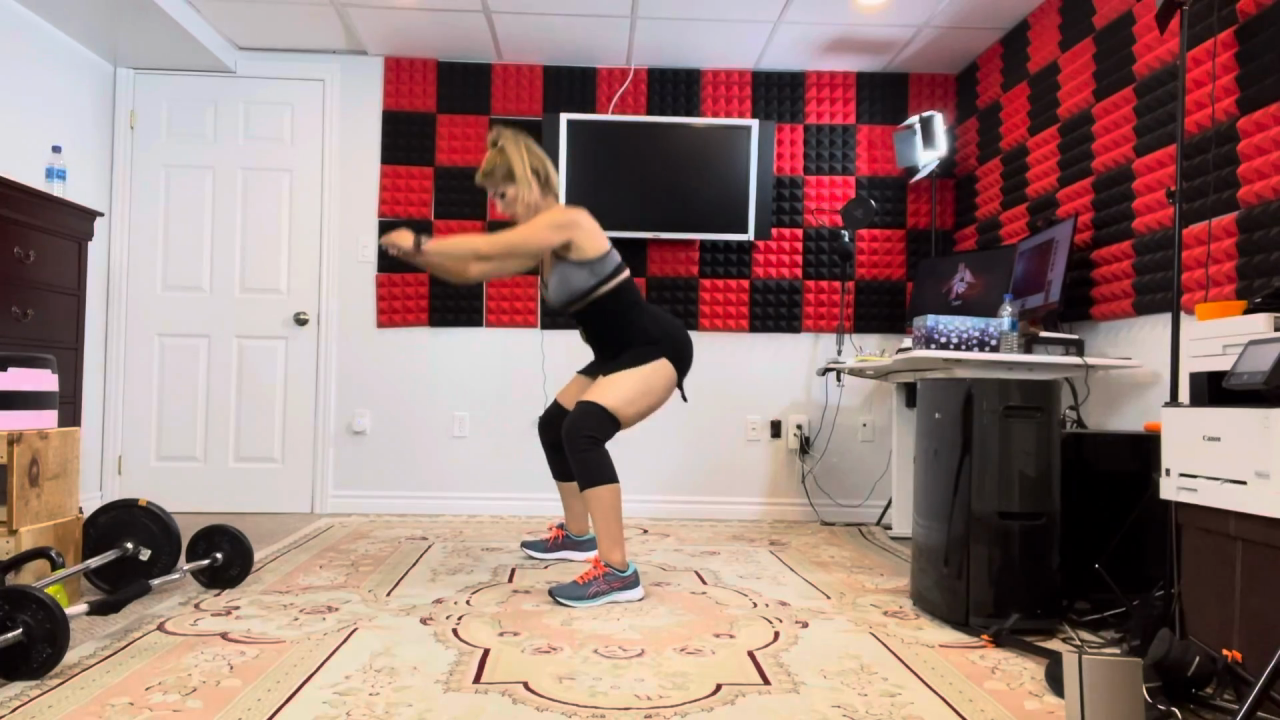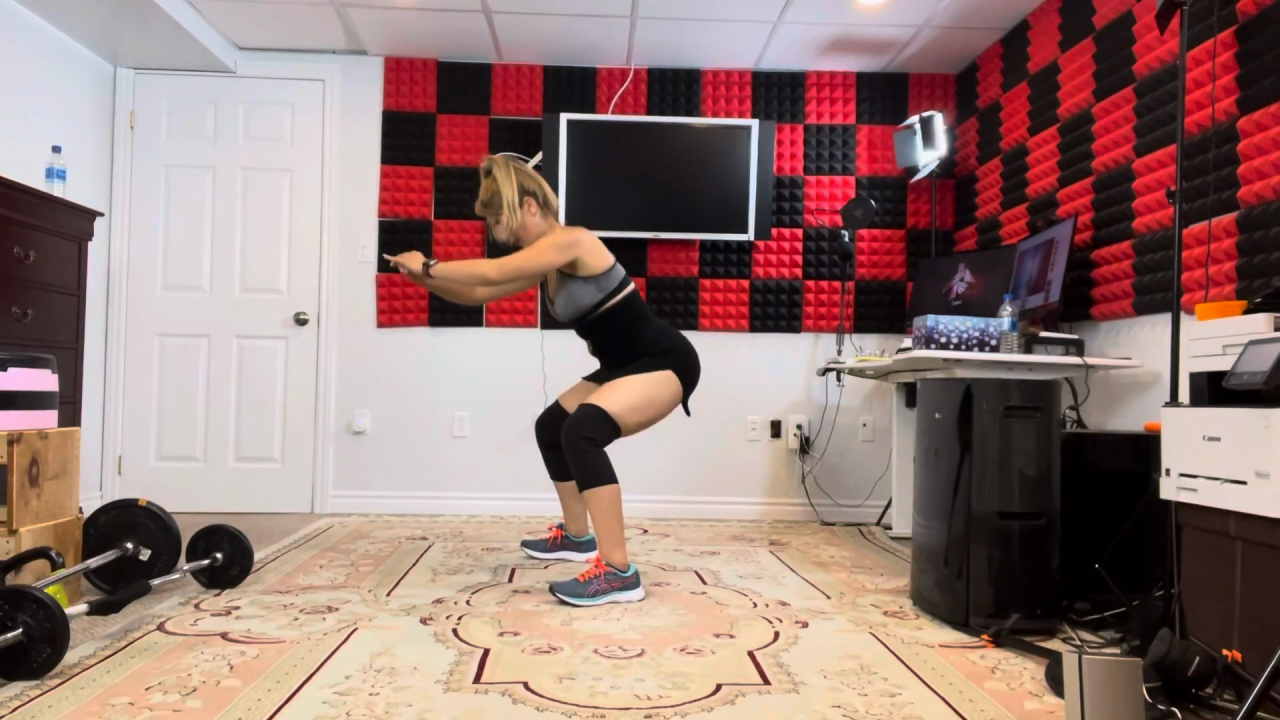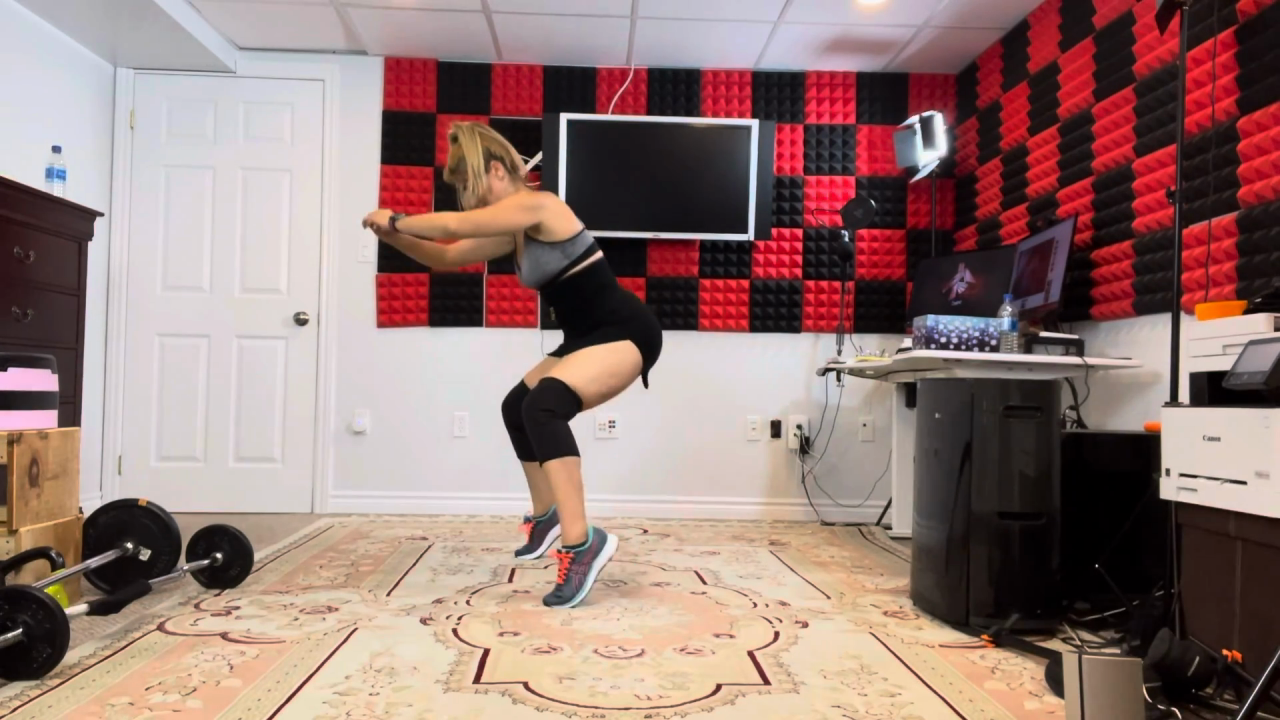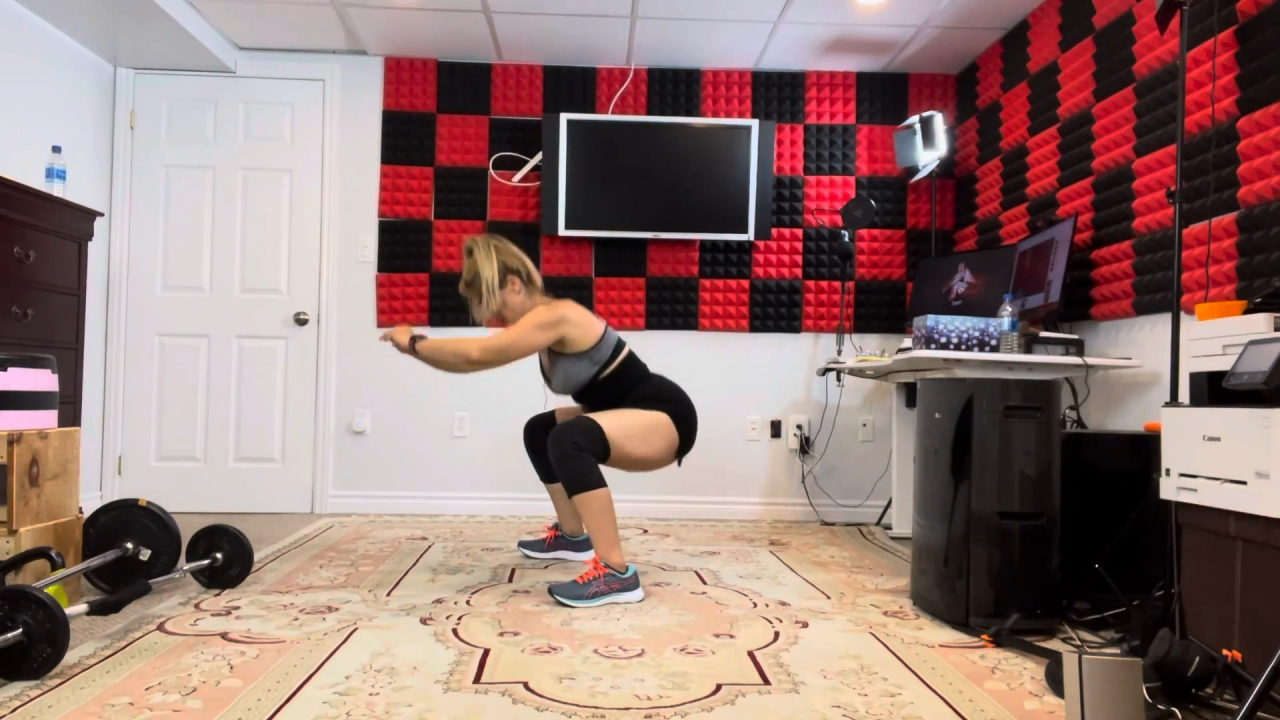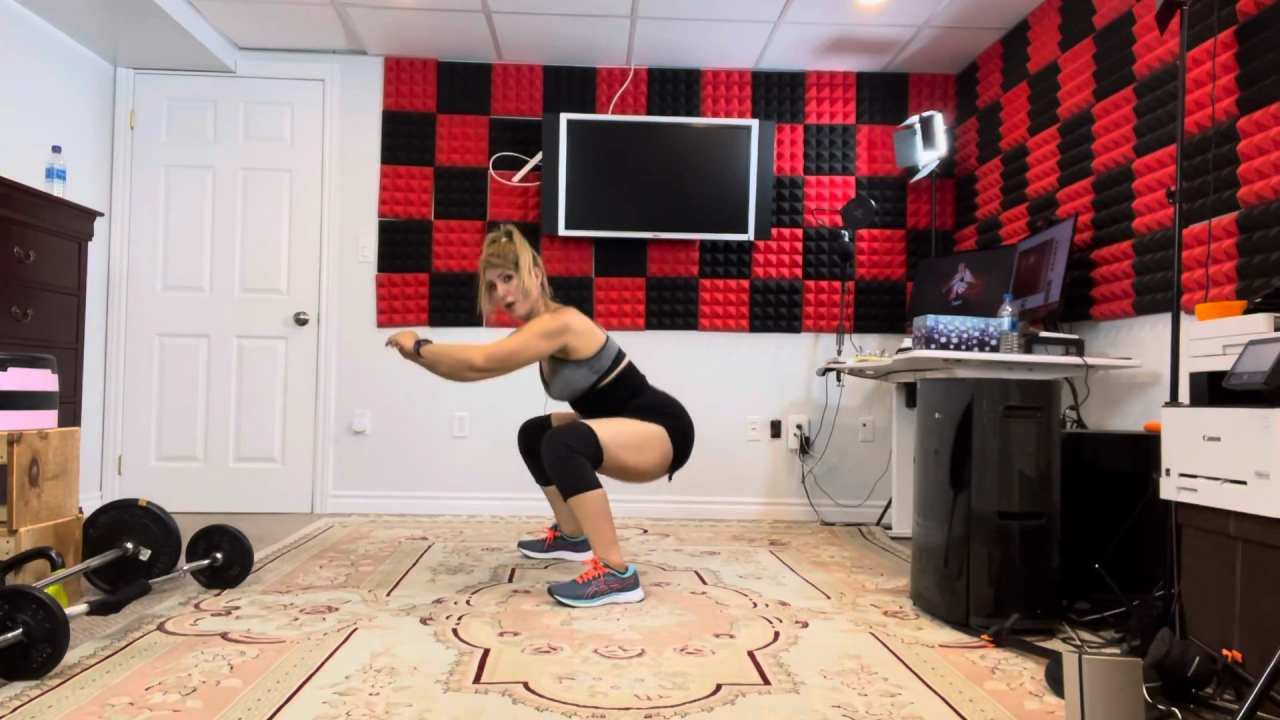
dt=1s
person 1, frame 1
left shoulder: (567, 221)
right shoulder: (542, 244)
left elbow: (486, 247)
right elbow: (476, 270)
left wrist: (418, 243)
right wrist: (419, 253)
left hip: (658, 348)
right hip: (623, 352)
left knee: (584, 428)
right knee: (555, 425)
left ankle: (617, 571)
right ankle: (577, 534)
person 1, frame 2
left shoulder: (572, 241)
right shoulder: (548, 259)
left elbow: (493, 273)
right elbow: (480, 293)
left wrist: (428, 266)
right wrist: (424, 276)
left hip: (665, 362)
right hip: (629, 364)
left knee: (582, 431)
right knee: (552, 426)
left ankle: (618, 570)
right ankle: (576, 535)
person 1, frame 3
left shoulder: (537, 204)
right shoulder: (516, 228)
left elbow: (454, 226)
right elbow: (448, 256)
left wrist: (395, 221)
right wrist: (393, 233)
left hip: (625, 331)
right hip: (591, 335)
left knee: (542, 407)
right knee: (517, 408)
left ankle: (582, 541)
right ankle: (545, 518)
person 1, frame 4
left shoulder: (558, 316)
right shoulder: (540, 323)
left elbow: (478, 355)
right elbow: (474, 357)
left wrist: (414, 343)
right wrist: (417, 344)
left hip: (667, 416)
right hip: (635, 415)
left knee: (568, 441)
right knee: (539, 433)
left ankle: (616, 574)
right ankle: (572, 536)
person 1, frame 5
left shoulder: (561, 323)
right shoulder: (539, 331)
left elbow: (482, 361)
right elbow: (476, 368)
left wrist: (419, 347)
right wrist: (420, 351)
left hip: (663, 429)
right hip: (632, 430)
left knee: (563, 443)
right knee: (534, 437)
left ankle: (616, 572)
right ankle: (572, 536)
